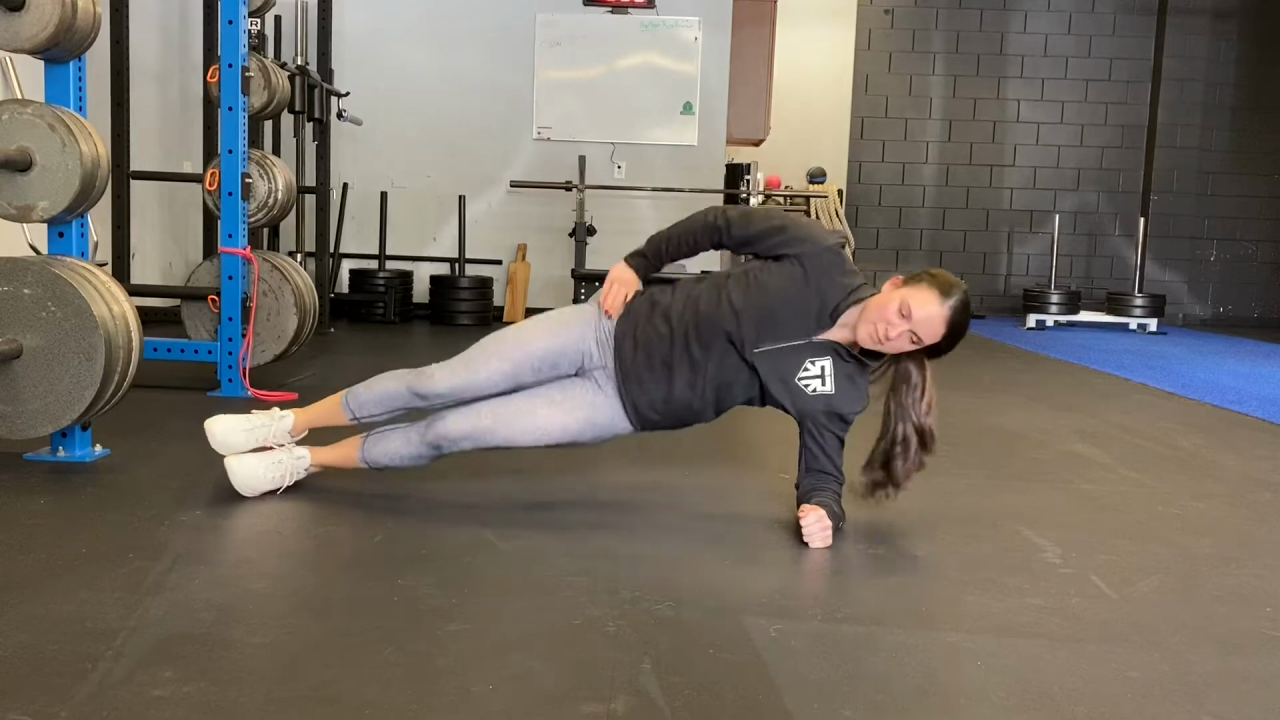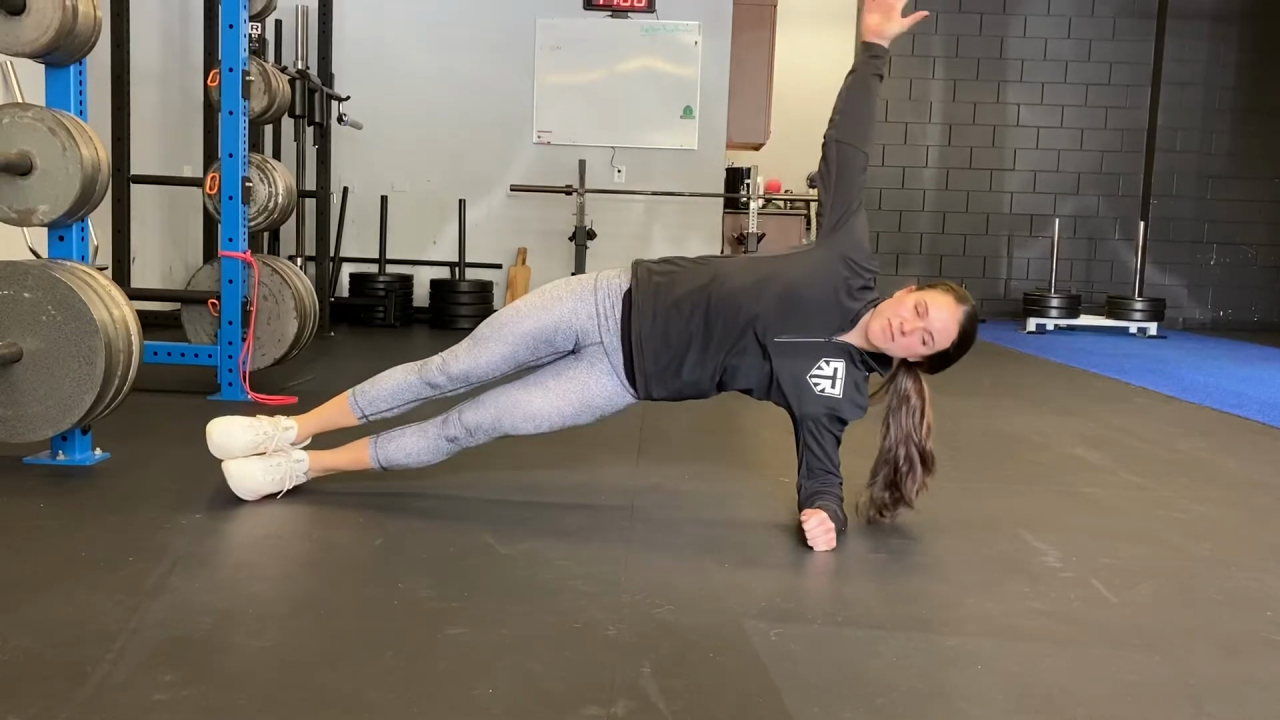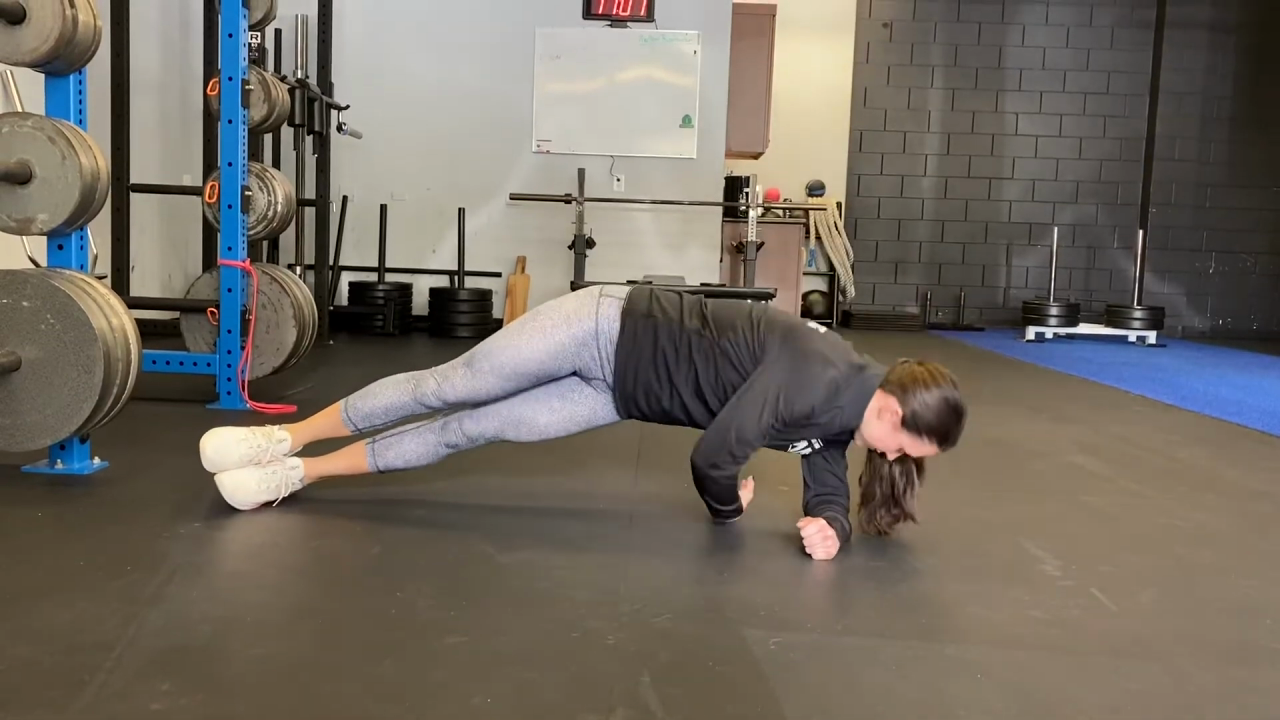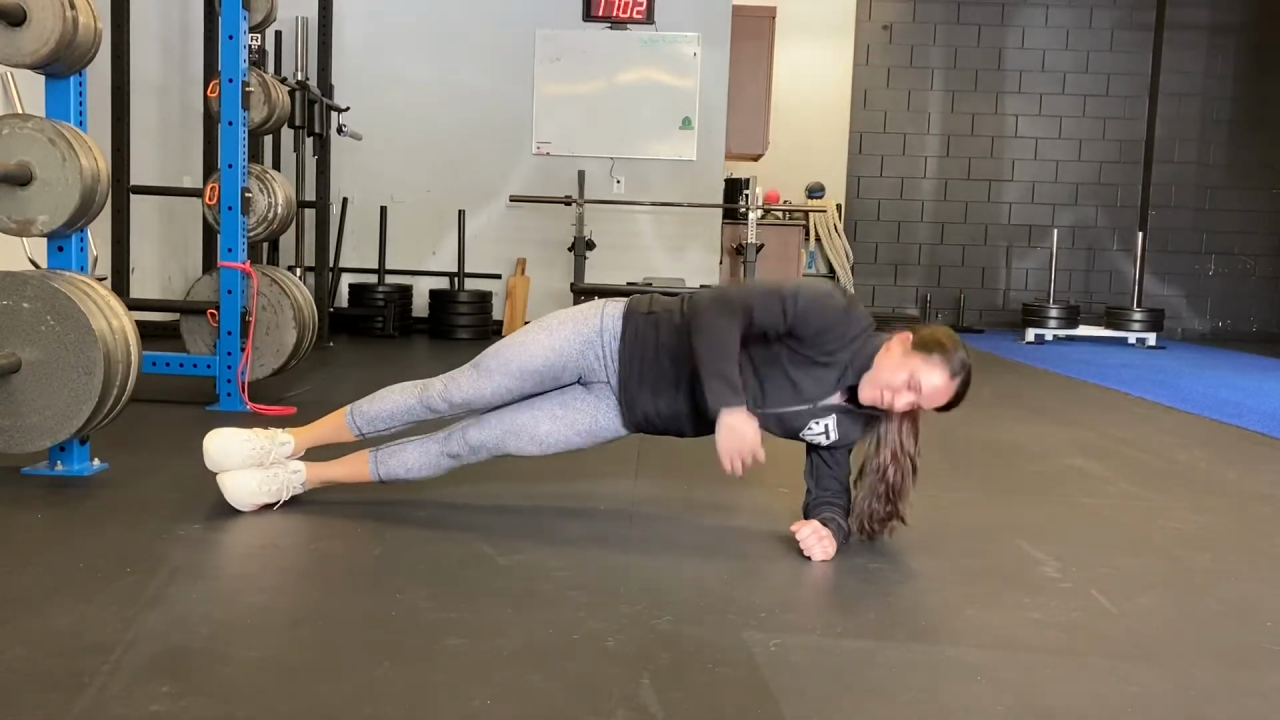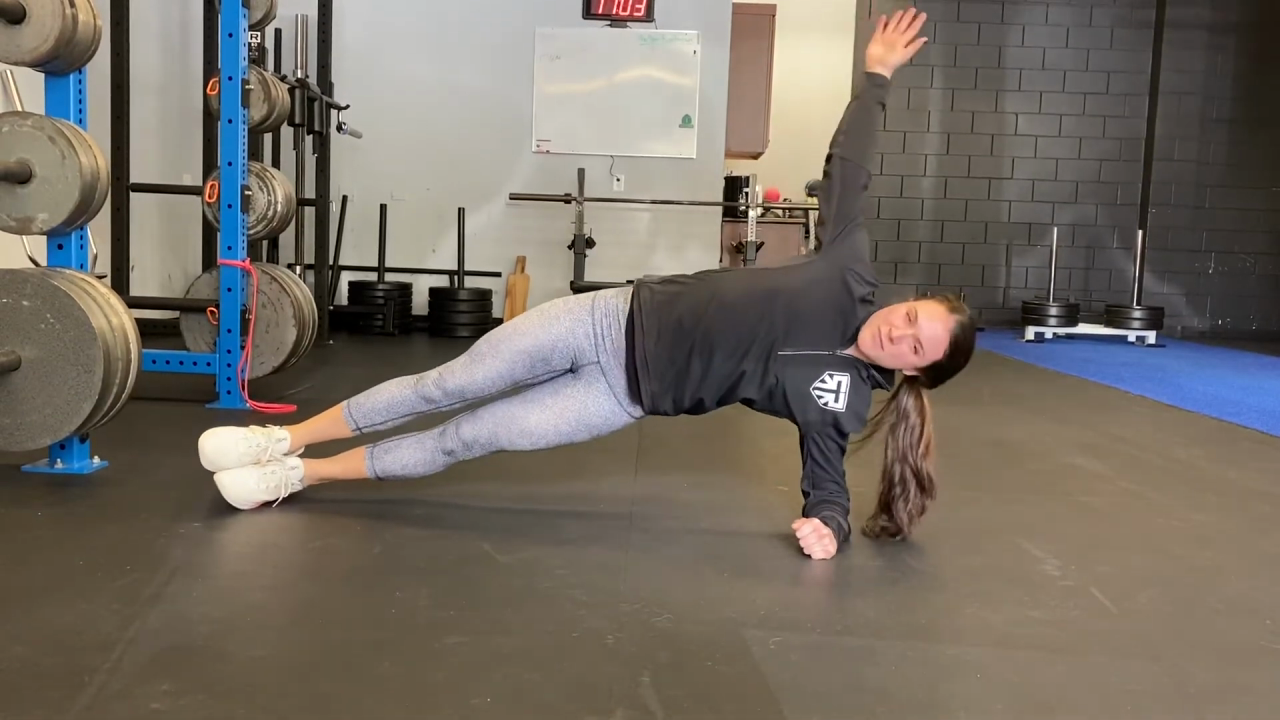
dt=1s
person 1, frame 1
left shoulder: (839, 390)
right shoulder: (826, 260)
left elbow: (822, 465)
right elbow: (725, 223)
left wrist: (820, 508)
right wrist: (637, 264)
left hip: (628, 400)
right hip: (612, 327)
left knee: (457, 431)
right knee: (438, 383)
left ankle: (303, 463)
right ankle: (287, 423)
person 1, frame 2
left shoulder: (836, 391)
right shoulder: (853, 267)
left elbow: (820, 462)
right elbow: (844, 146)
left wrist: (823, 514)
left hip: (629, 376)
right hip: (616, 301)
left knee: (470, 426)
right knee: (446, 374)
left ankle: (301, 470)
right ankle: (288, 432)
person 1, frame 3
left shoulder: (838, 415)
right shoulder: (819, 374)
left elbow: (824, 477)
right elbow: (712, 461)
left wrist: (828, 525)
right wrist: (729, 509)
left hip: (616, 396)
right hip: (609, 328)
left knee: (468, 431)
right knee: (445, 388)
left ankle: (297, 475)
right ankle: (283, 438)
person 1, frame 4
left shoulder: (846, 425)
right shoulder: (841, 321)
left elbow: (829, 479)
right elbow: (717, 305)
left wrist: (823, 525)
right wrist: (729, 407)
left hip: (630, 414)
right hip: (615, 339)
left knee: (469, 450)
right knee: (446, 395)
left ankle: (301, 487)
right ankle: (286, 444)
person 1, frame 5
left shoulder: (839, 400)
right shoulder: (851, 277)
left elbow: (824, 472)
right elbow: (845, 168)
left wrist: (825, 523)
right wrist: (875, 75)
left hip: (628, 393)
right hip: (615, 320)
left knee: (465, 438)
right knee: (444, 386)
left ankle: (297, 475)
right ankle: (282, 439)
